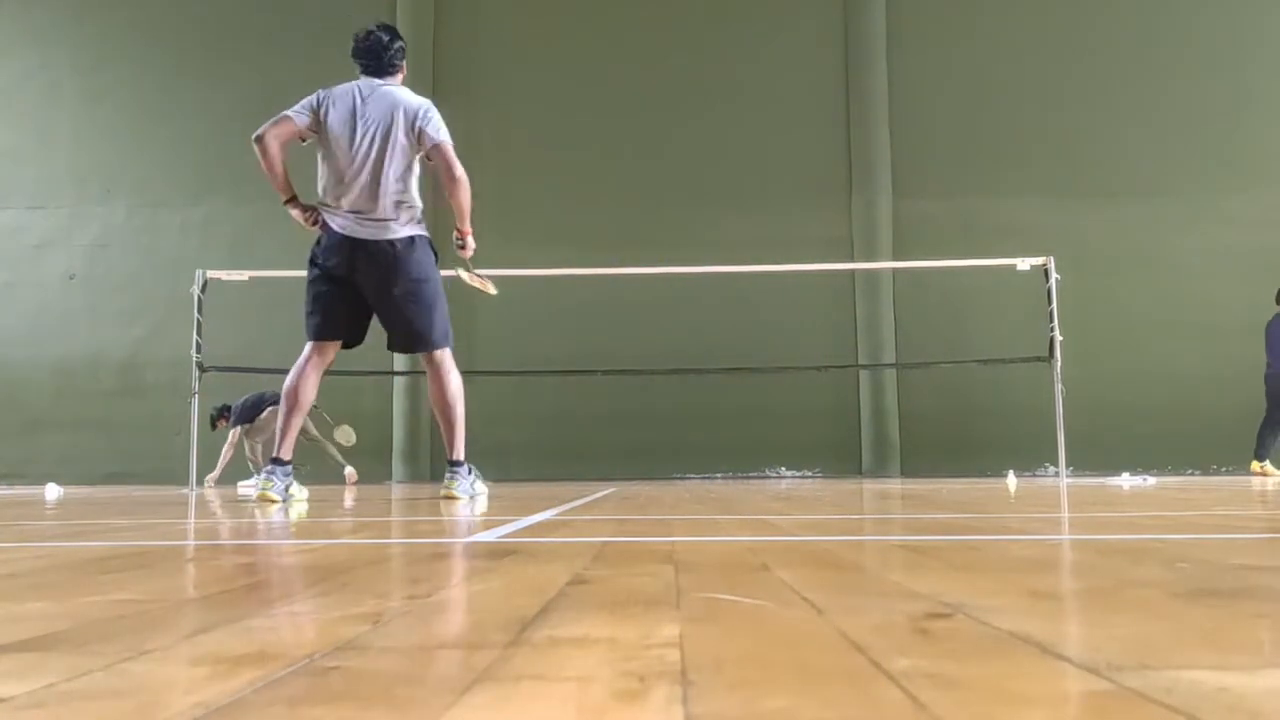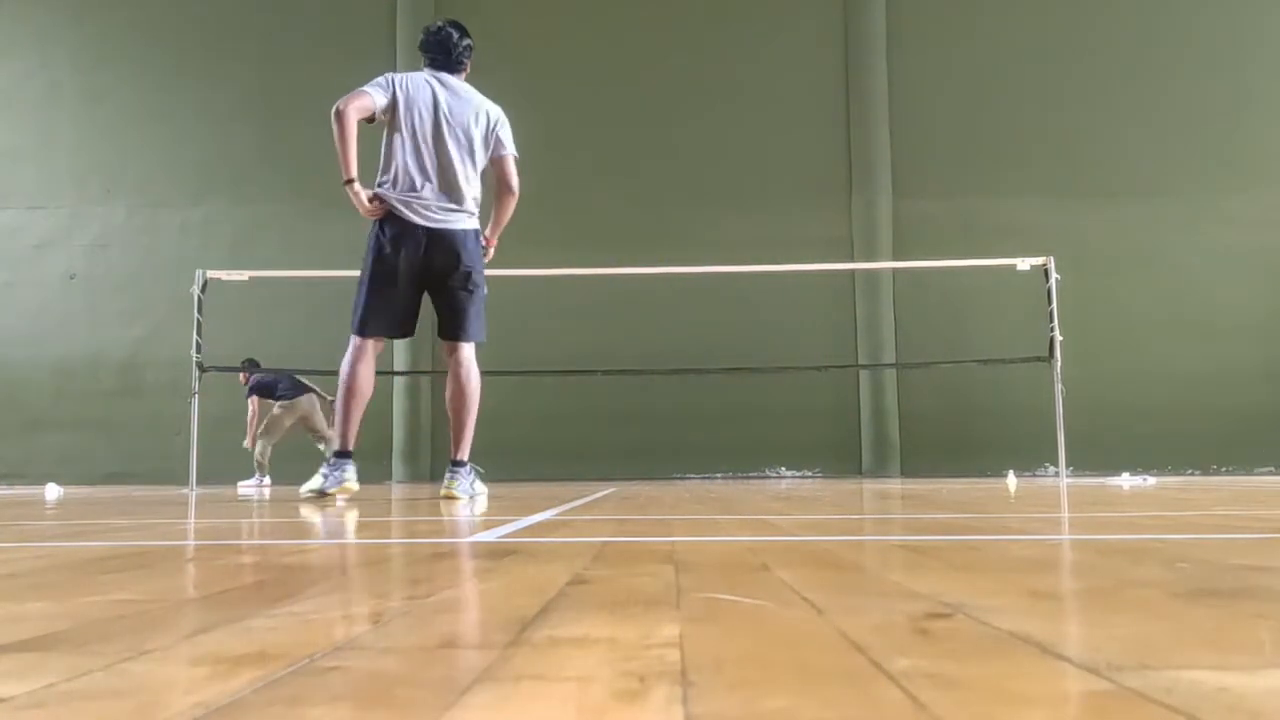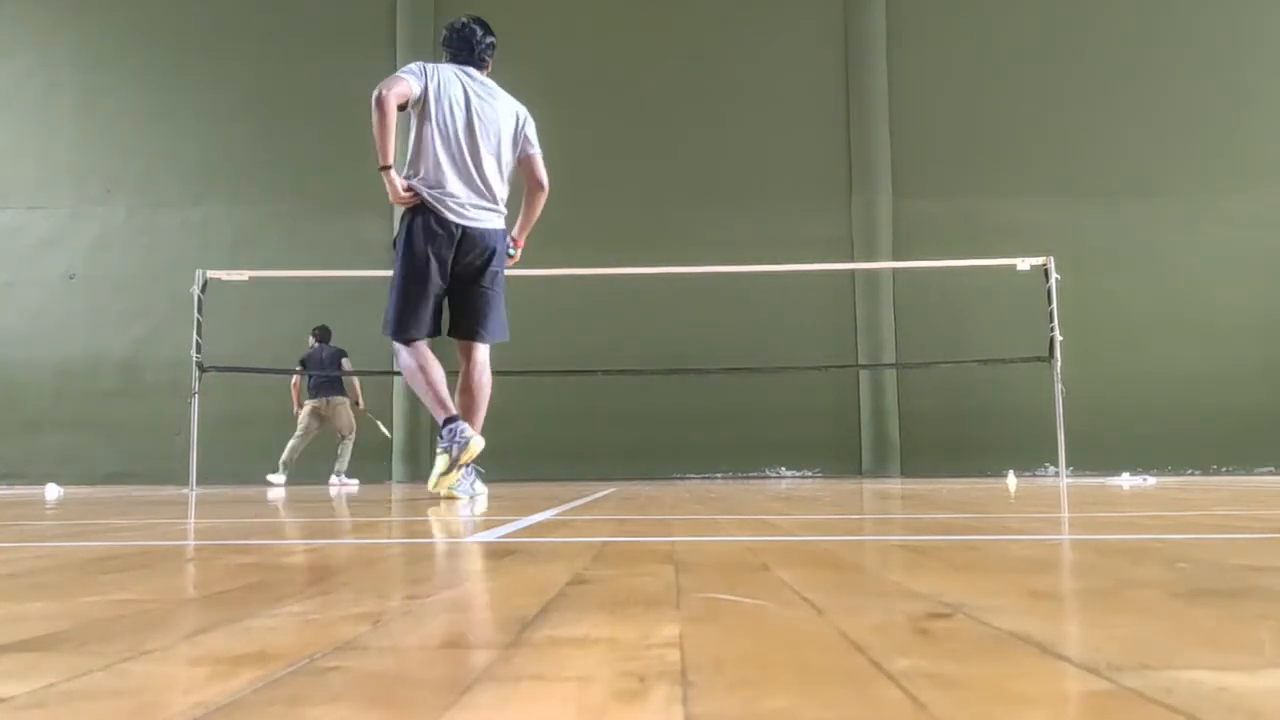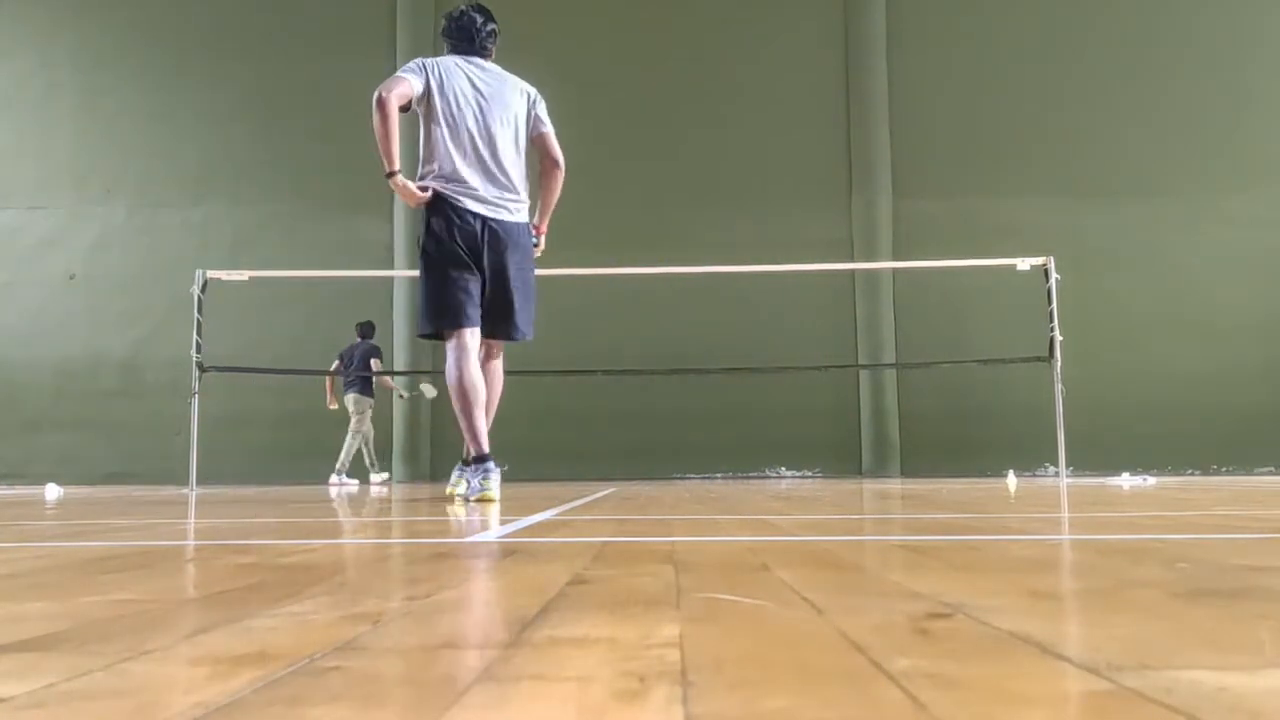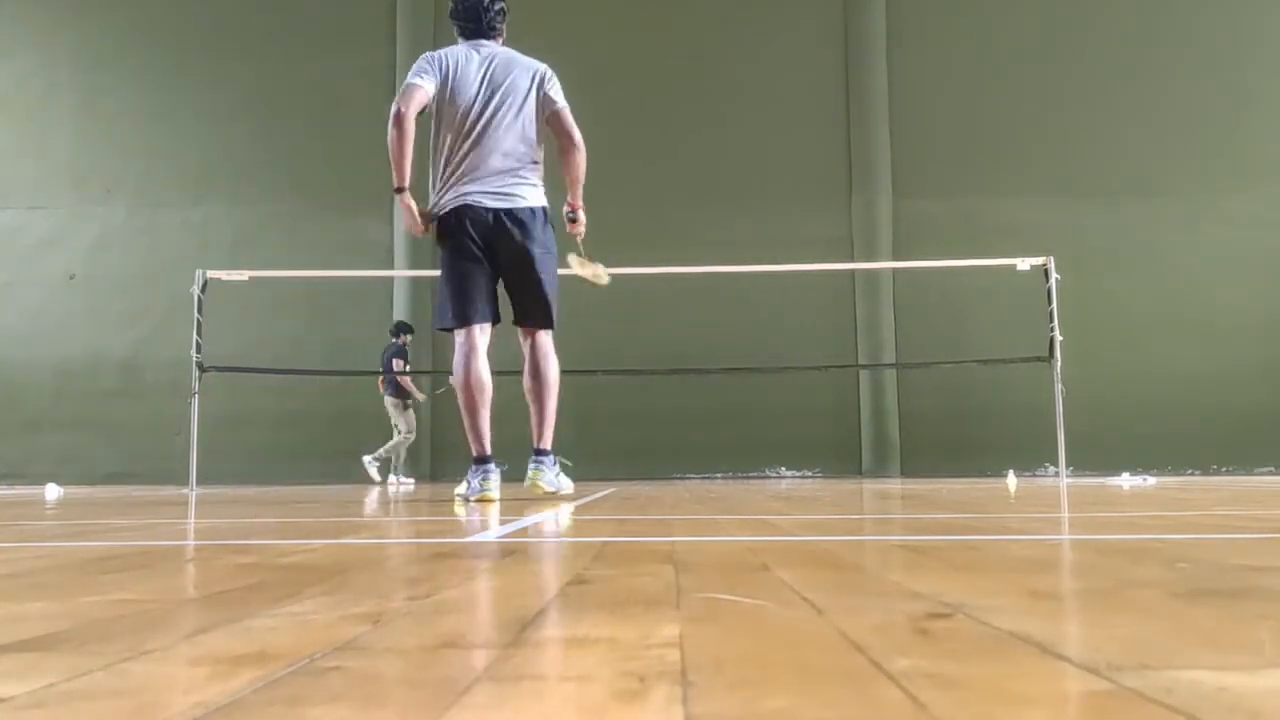
dt=0.3s
person 1, frame 1
left shoulder: (328, 99)
right shoulder: (419, 108)
left elbow: (265, 137)
right elbow: (454, 174)
left wrist: (294, 203)
right wrist: (465, 230)
left hip: (338, 243)
right hip: (399, 245)
left knee: (316, 353)
right knee: (437, 357)
left ankle: (278, 468)
right ankle: (458, 470)
person 1, frame 2
left shoulder: (398, 85)
right shoulder: (488, 110)
left elbow: (344, 111)
right elbow: (509, 186)
left wrist: (353, 186)
right wrist: (491, 236)
left hip: (399, 227)
right hip: (459, 235)
left knee: (364, 344)
right knee: (461, 352)
left ankle: (342, 462)
right ankle: (460, 471)
person 1, frame 3
left shoulder: (427, 75)
right shoulder: (514, 108)
left elbow: (384, 95)
right elbow: (539, 183)
left wrist: (387, 171)
right wrist: (519, 238)
left hip: (431, 221)
right hip: (487, 233)
left knee: (410, 342)
right knee: (475, 351)
left ankle: (452, 431)
right ankle: (466, 472)
person 1, frame 4
left shoulder: (429, 70)
right shoulder: (522, 90)
left elbow: (386, 98)
right elbow: (555, 162)
left wrist: (395, 176)
right wrist: (540, 224)
left hip: (452, 217)
right hip: (509, 225)
left knee: (464, 345)
right knee: (492, 350)
left ankle: (481, 466)
right ankle: (473, 467)
person 1, frame 5
left shoulder: (436, 63)
right shoulder: (534, 70)
left elbow: (402, 116)
right elbow: (572, 140)
left wrist: (404, 193)
right wrist: (576, 201)
left hip: (462, 213)
right hip: (526, 211)
left knee: (470, 338)
right knee: (538, 336)
left ankle: (482, 467)
right ankle: (543, 458)
